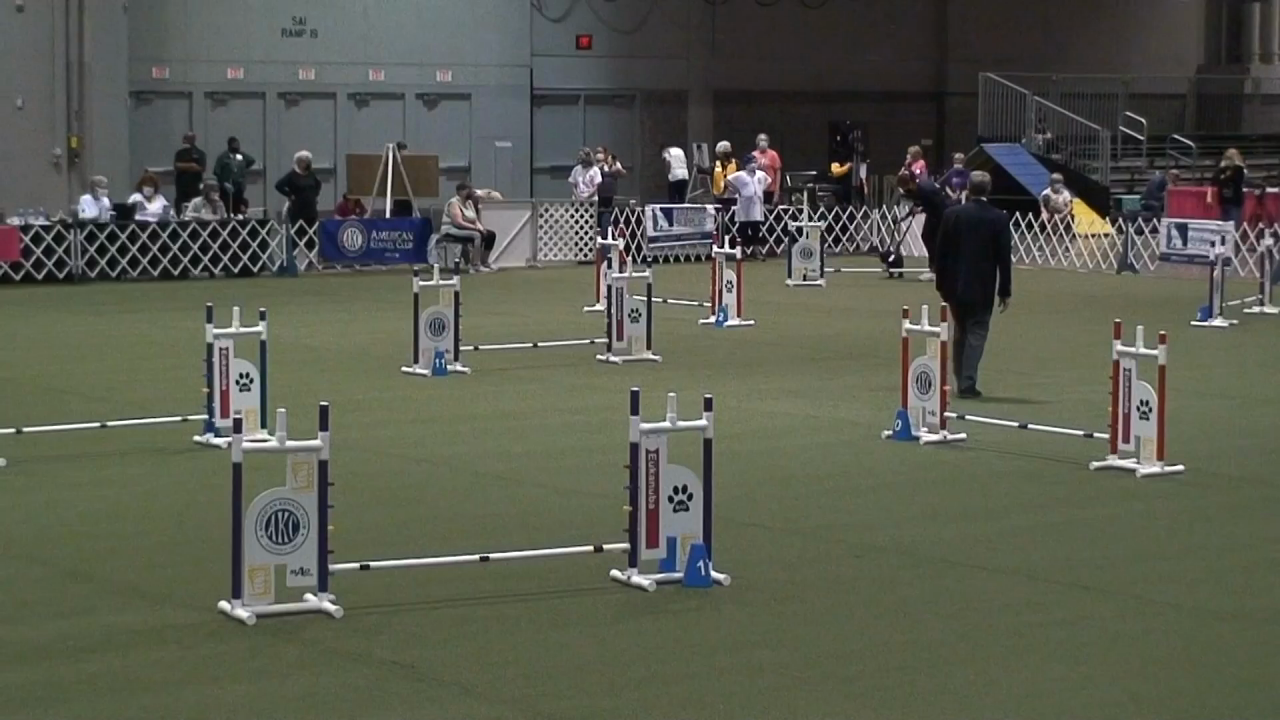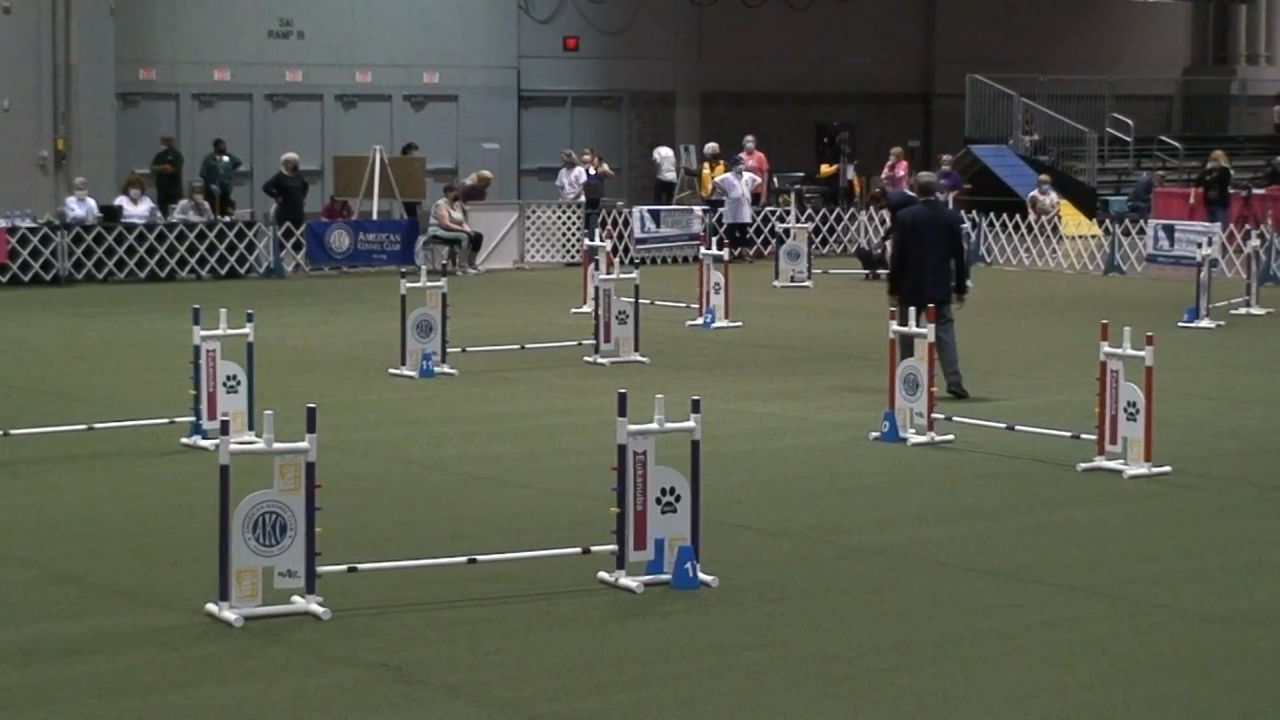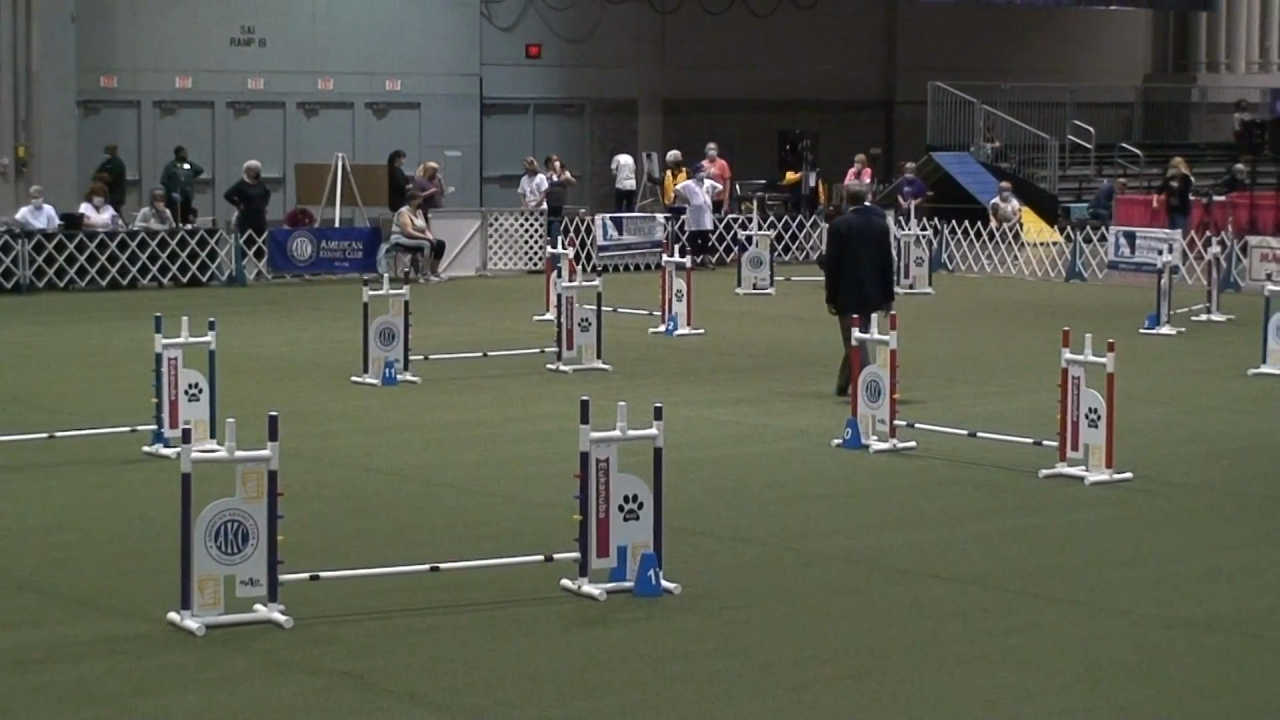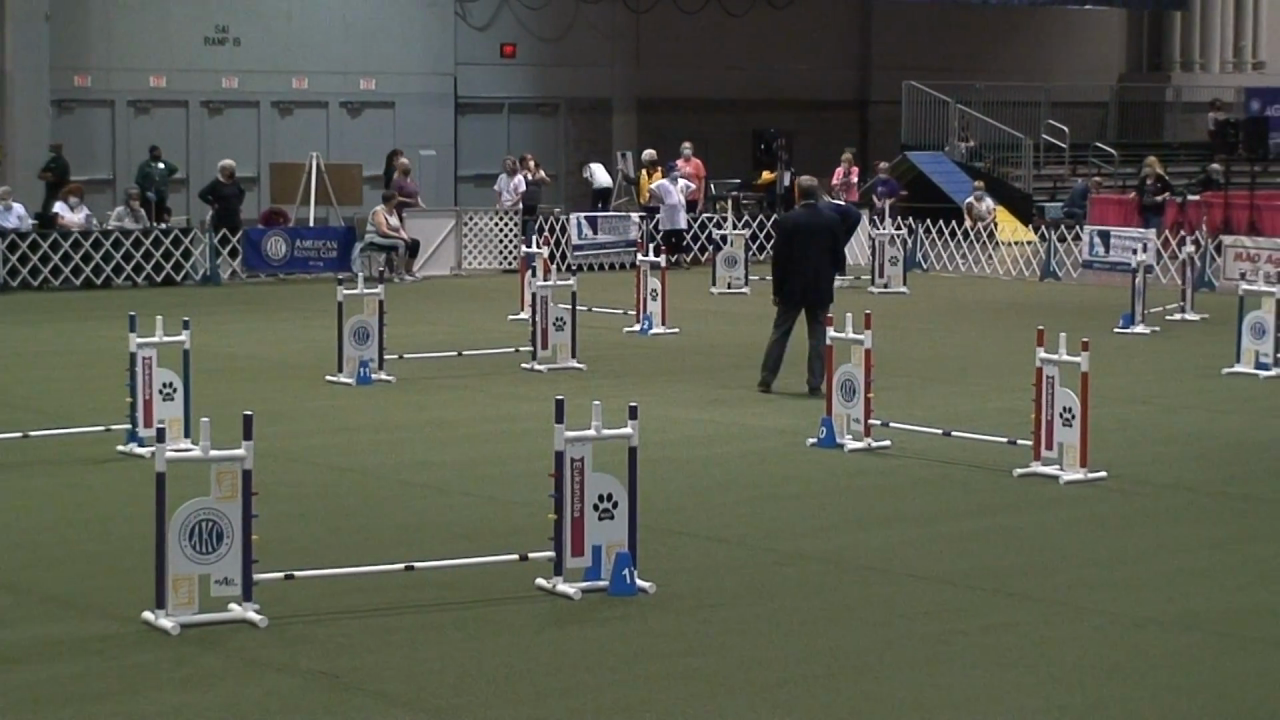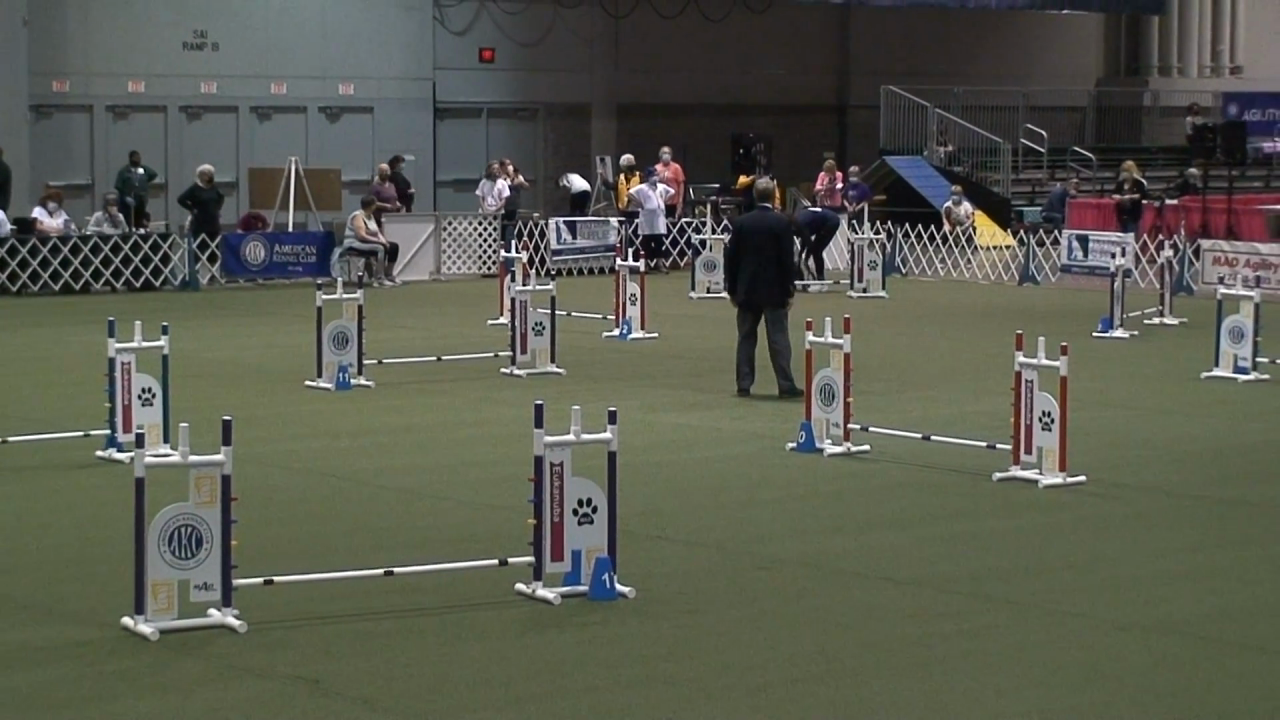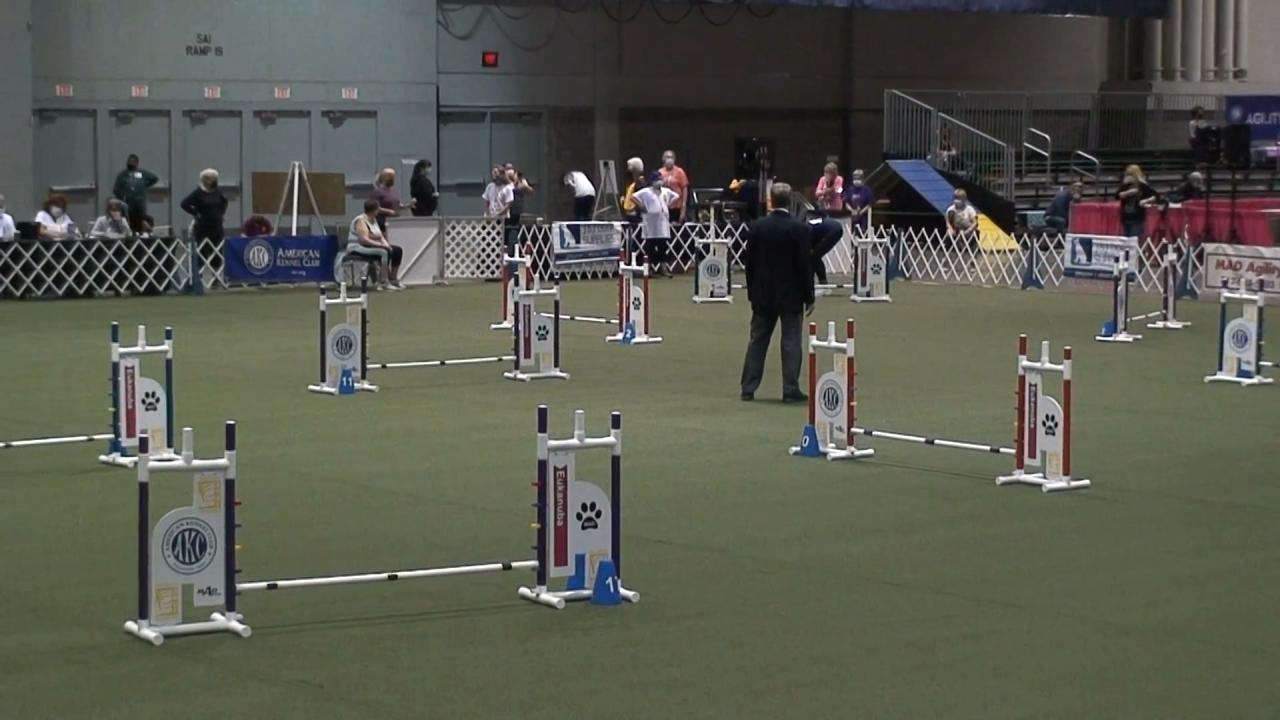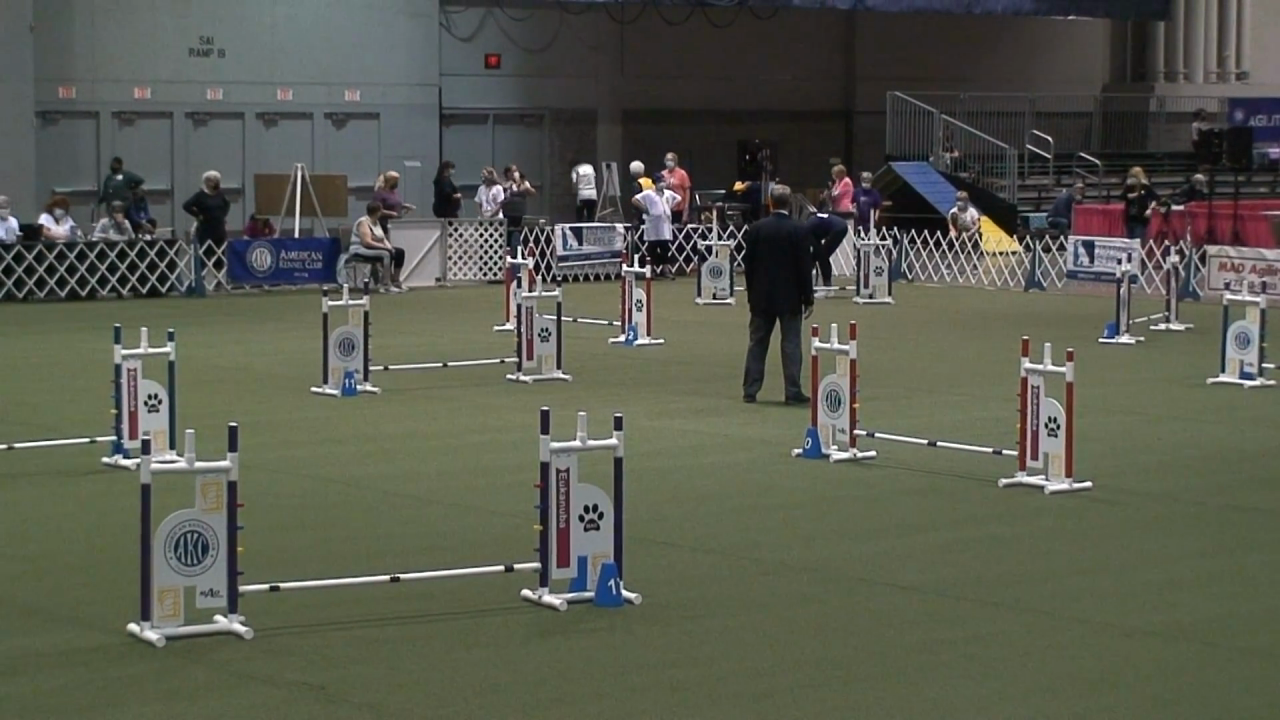
dt=0.7s
person 1, frame 1
left shoulder: (952, 214)
right shoulder: (999, 218)
left elbow: (941, 252)
right elbow: (1004, 257)
left wrist: (941, 284)
right wrist: (1005, 291)
left hip: (955, 285)
right hip: (982, 287)
left knee: (960, 331)
right knee: (976, 333)
left ankle: (959, 379)
right ankle: (967, 384)
person 1, frame 2
left shoulder: (905, 217)
right shoulder: (951, 217)
left elbow: (897, 255)
right elbow: (959, 255)
left wrist: (893, 289)
right wrist: (960, 287)
left hip: (910, 287)
right hip: (940, 287)
right knee: (945, 332)
right ankle: (954, 381)
person 1, frame 3
left shoulder: (838, 225)
right shoulder: (881, 225)
left elbow: (831, 263)
right elbow: (887, 263)
left wrist: (830, 297)
right wrist: (888, 296)
left hip: (847, 293)
right hip: (871, 294)
left knee: (853, 339)
right ankle: (843, 384)
person 1, frame 4
left shoulder: (787, 220)
right shoulder: (832, 220)
left elbow: (778, 257)
right elbow: (839, 256)
left wrist: (777, 289)
left hip: (792, 287)
right hip: (821, 288)
left knee: (780, 332)
right knee: (818, 336)
left ankle: (767, 379)
right ankle: (815, 384)
person 1, frame 5
left shoulder: (740, 222)
right shoulder: (782, 222)
left elbow: (730, 258)
right elbow: (787, 260)
left wrist: (732, 289)
right wrist: (789, 291)
left hip: (746, 290)
right hip: (774, 290)
left knee: (746, 337)
right knee: (778, 338)
left ankle: (743, 385)
right ankle: (785, 385)
person 1, frame 6
left shoulder: (756, 227)
right shoulder: (799, 228)
left elbow: (749, 262)
right elbow: (805, 265)
left wrist: (752, 291)
right wrist: (809, 296)
left hip: (762, 294)
right hip: (790, 295)
left knee: (757, 340)
right knee: (791, 342)
left ankle: (748, 388)
right ankle: (790, 389)
person 1, frame 7
left shoulder: (755, 229)
right shoulder: (799, 230)
left elbow: (748, 264)
right elbow: (804, 268)
left wrist: (752, 293)
right wrist: (808, 299)
left hip: (761, 296)
right hip: (789, 297)
left knee: (757, 343)
right knee: (791, 344)
left ankle: (750, 390)
right ankle: (793, 392)
